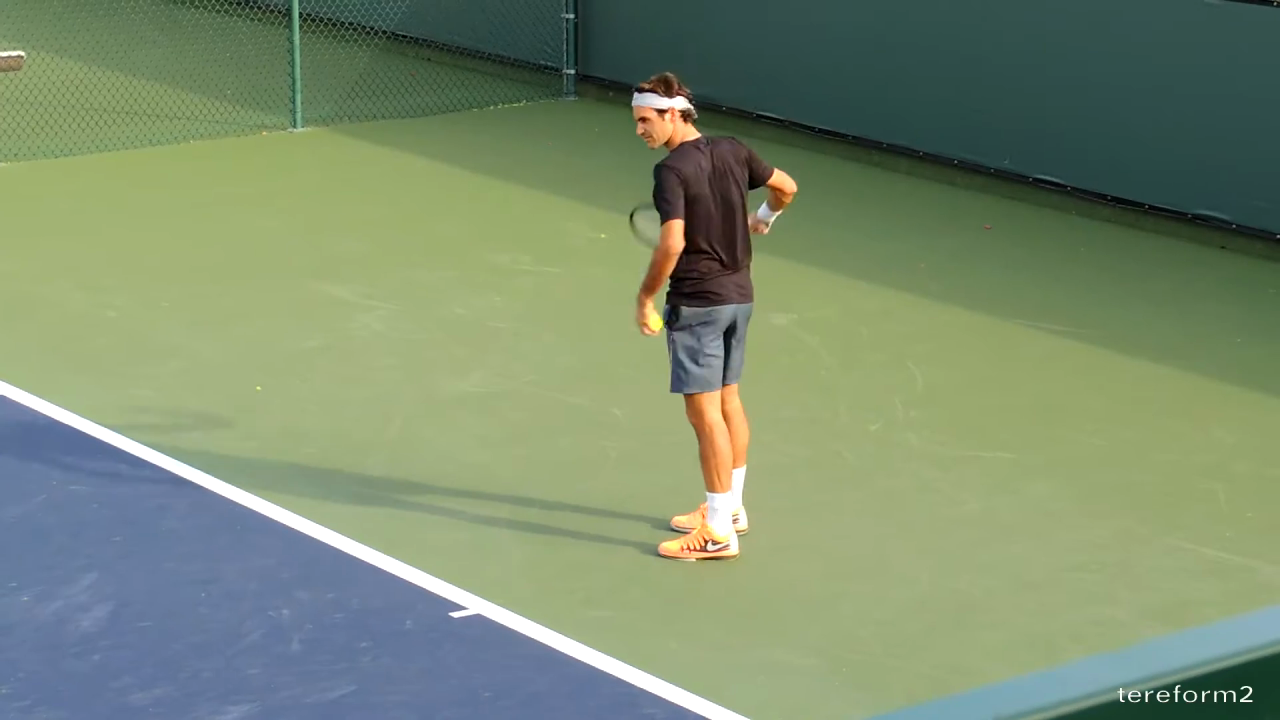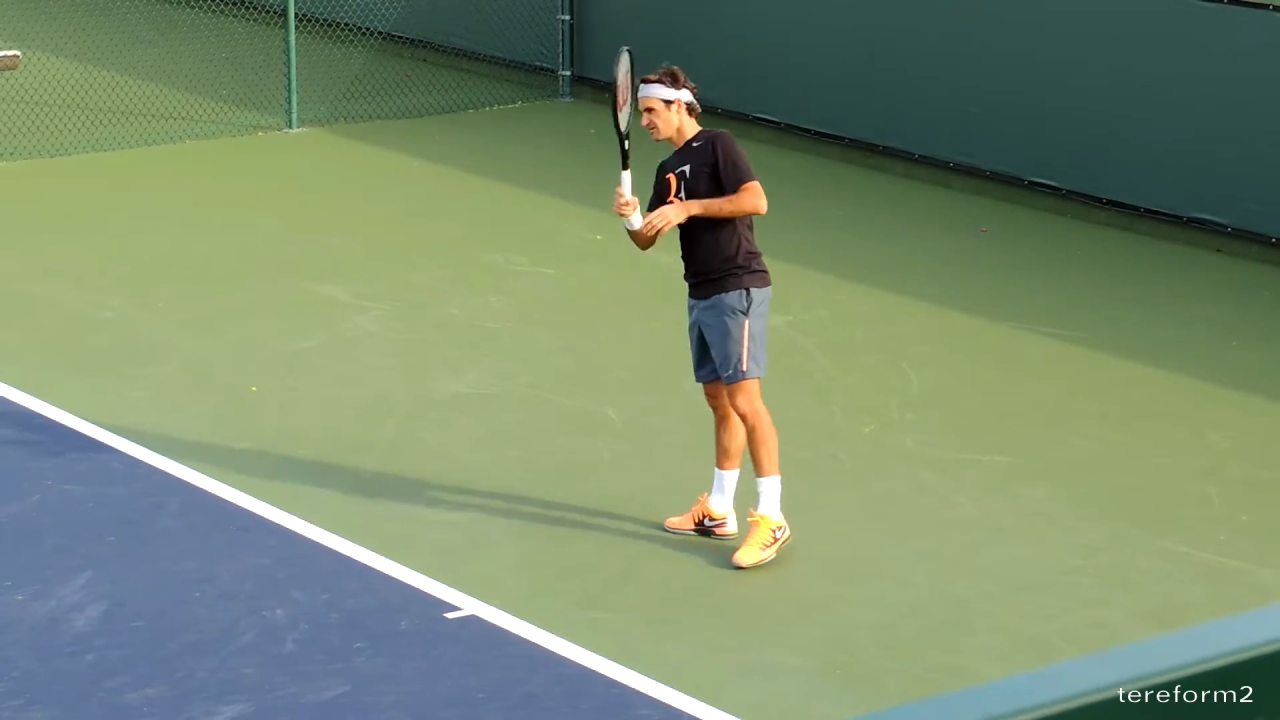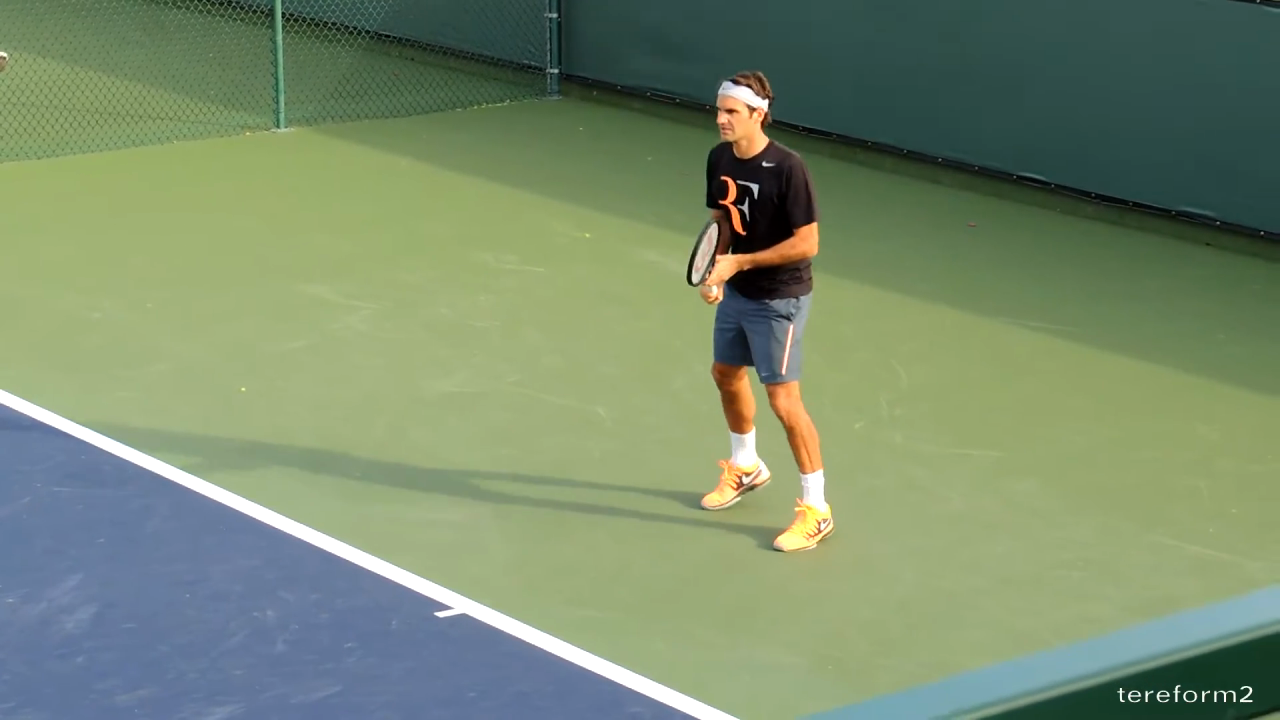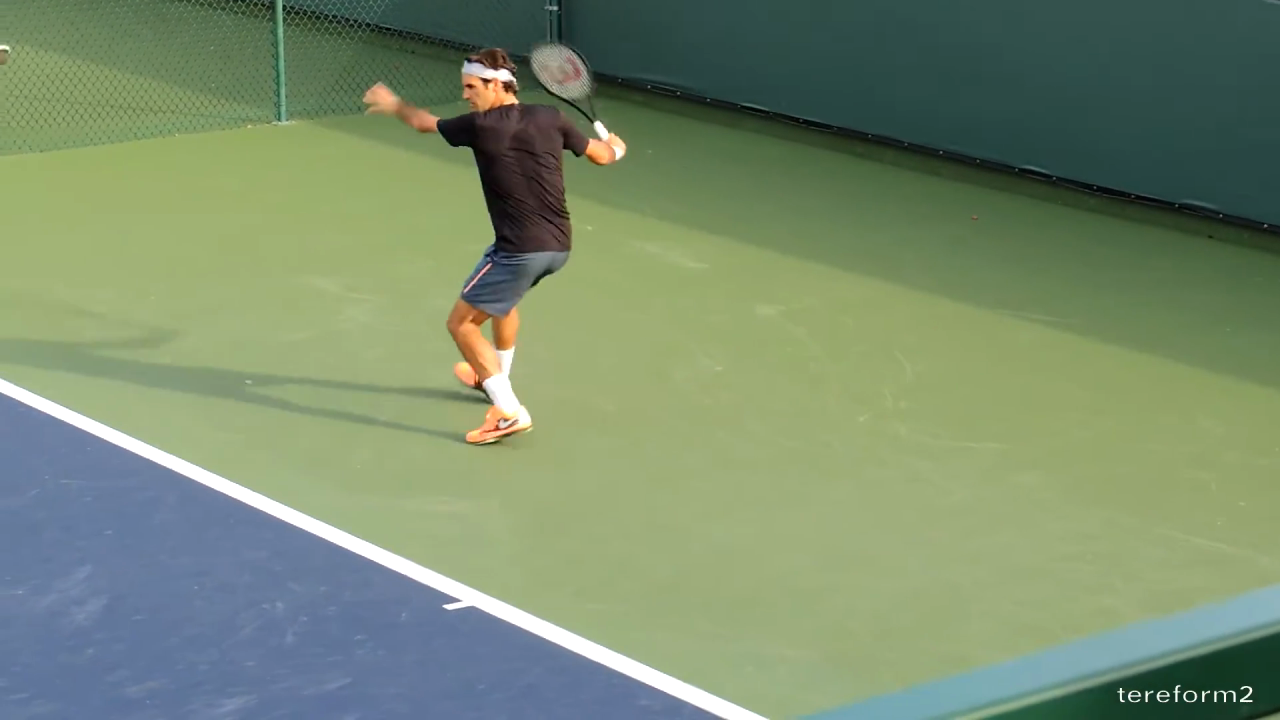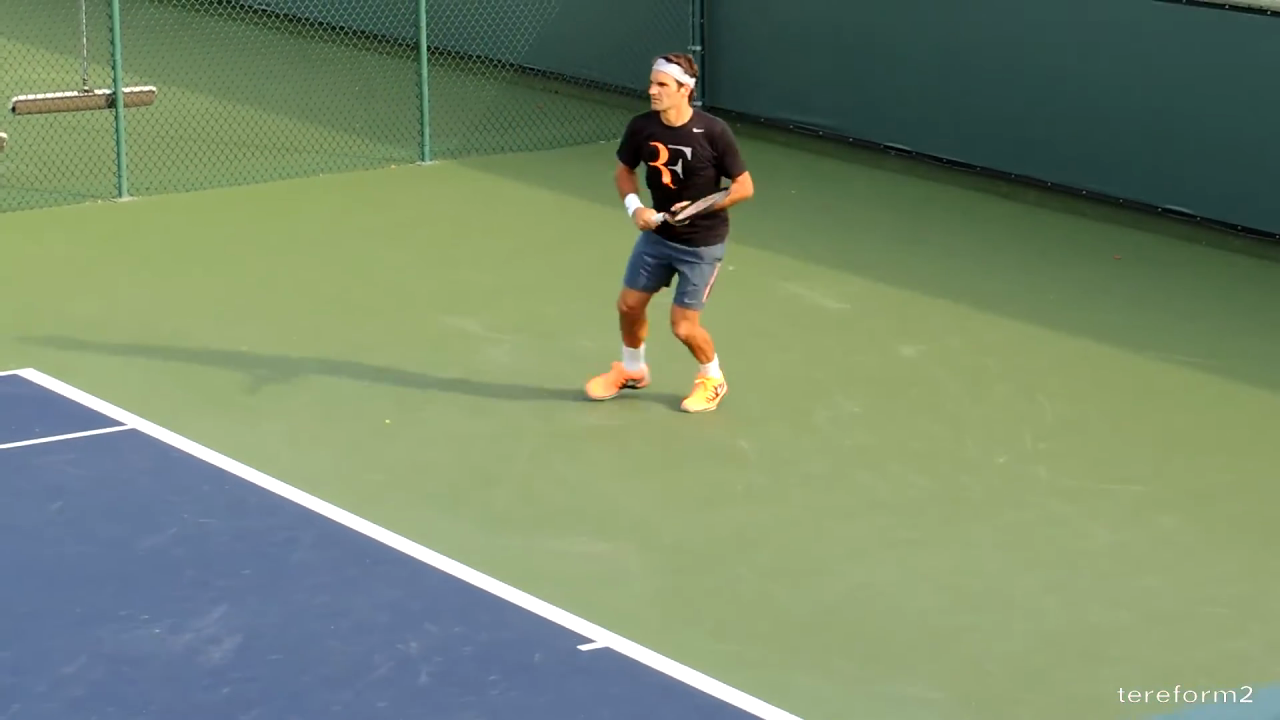
dt=1s
person 1, frame 1
left shoulder: (671, 170)
right shoulder: (733, 149)
left elbow: (671, 244)
right elbow: (787, 187)
left wrist: (645, 298)
right wrist: (763, 216)
left hip: (697, 304)
right hip: (739, 295)
left knee: (704, 413)
right knee: (727, 401)
left ankle: (719, 531)
right ankle: (730, 507)
person 1, frame 2
left shoulder: (719, 144)
right shoulder: (668, 168)
left elbow: (756, 201)
right elbow: (647, 240)
left wrist: (685, 208)
right wrist: (632, 217)
left hip: (738, 291)
right hip: (702, 297)
left knee: (744, 400)
right knee: (718, 400)
left ankle: (771, 517)
right ankle: (719, 510)
person 1, frame 3
left shoulder: (789, 168)
right shoulder: (718, 157)
left elbow: (808, 244)
left wrist: (739, 262)
right wrist: (716, 270)
left hip: (781, 298)
right hip: (738, 292)
left knee: (784, 402)
right knee: (726, 376)
left ankle: (816, 509)
right ankle: (746, 467)
person 1, frame 4
left shoulder: (479, 126)
right shoulder: (550, 117)
left elbow: (422, 122)
right elbow: (602, 156)
left wrist: (393, 104)
right wrist: (615, 145)
left hip: (519, 249)
right hip: (559, 245)
left knee: (461, 323)
right knee: (499, 300)
left ankle: (509, 410)
right ankle: (495, 379)
person 1, frame 5
left shoulder: (714, 131)
right shoulder: (641, 127)
left elbow: (745, 187)
right elbow: (624, 171)
left wrist: (702, 208)
right wrist: (634, 206)
left hip: (702, 243)
right hip: (657, 233)
left knee: (684, 327)
right knee: (629, 305)
left ankle: (711, 379)
right ankle: (631, 370)
